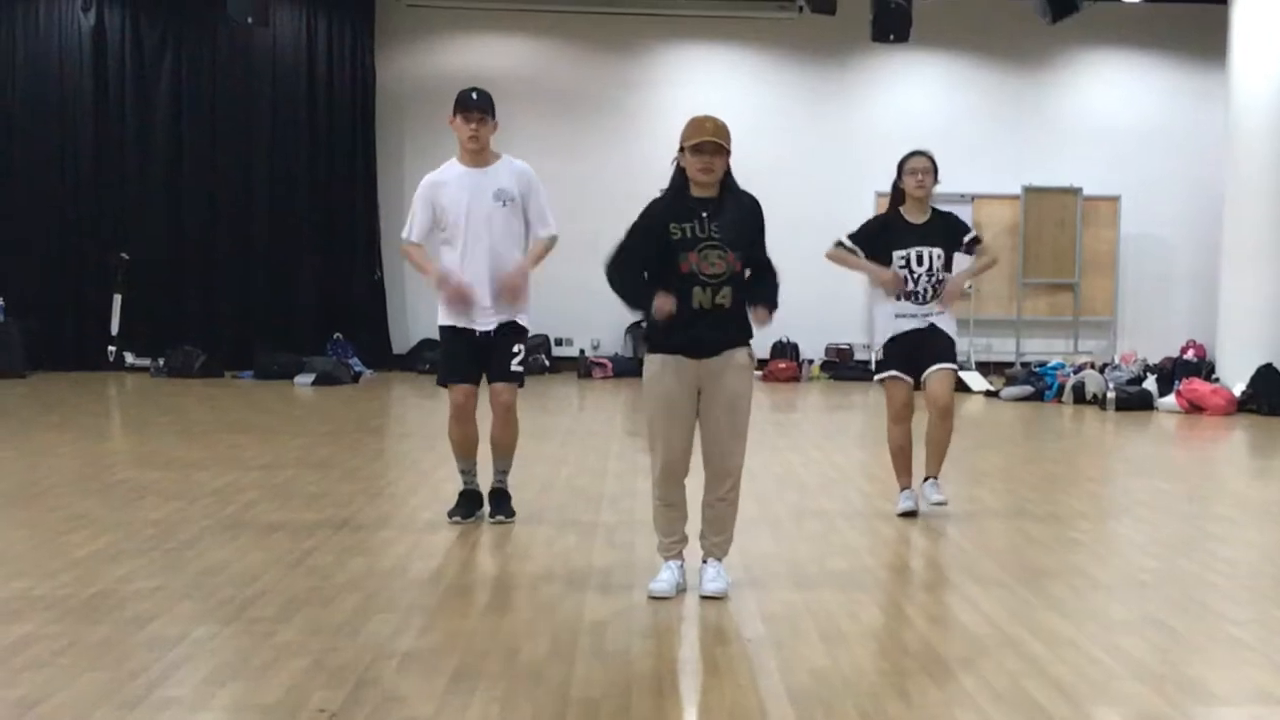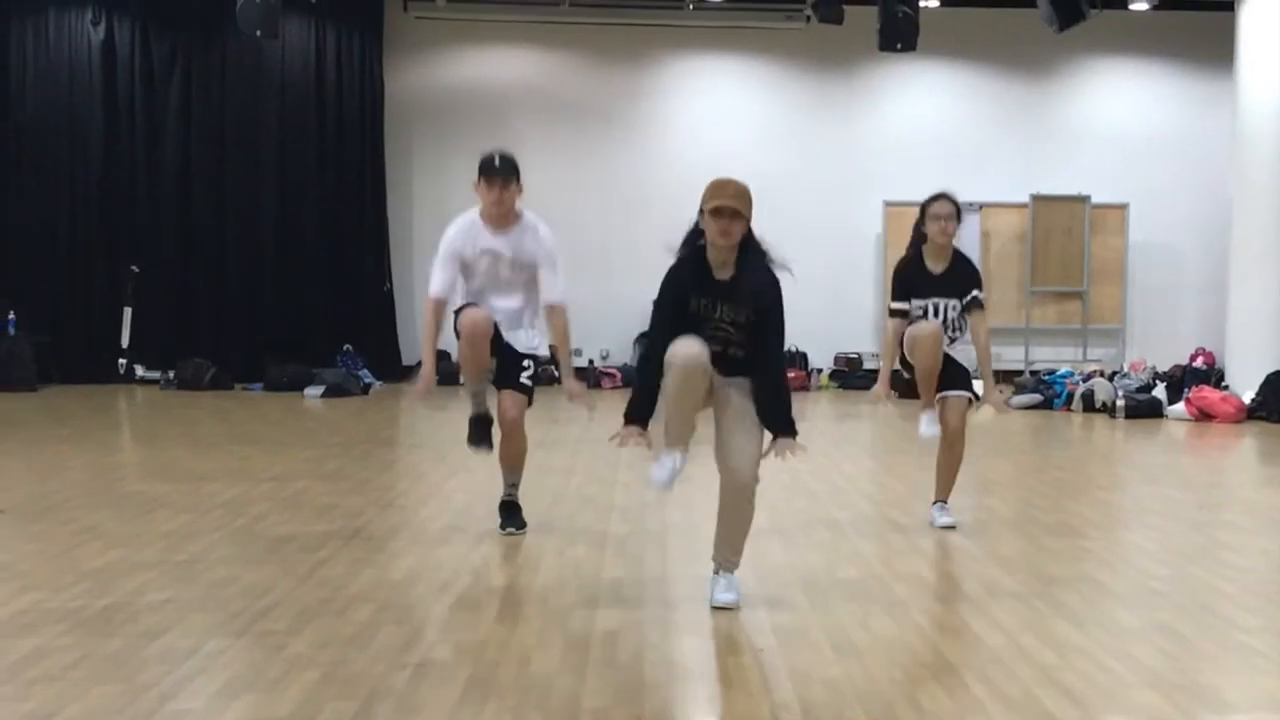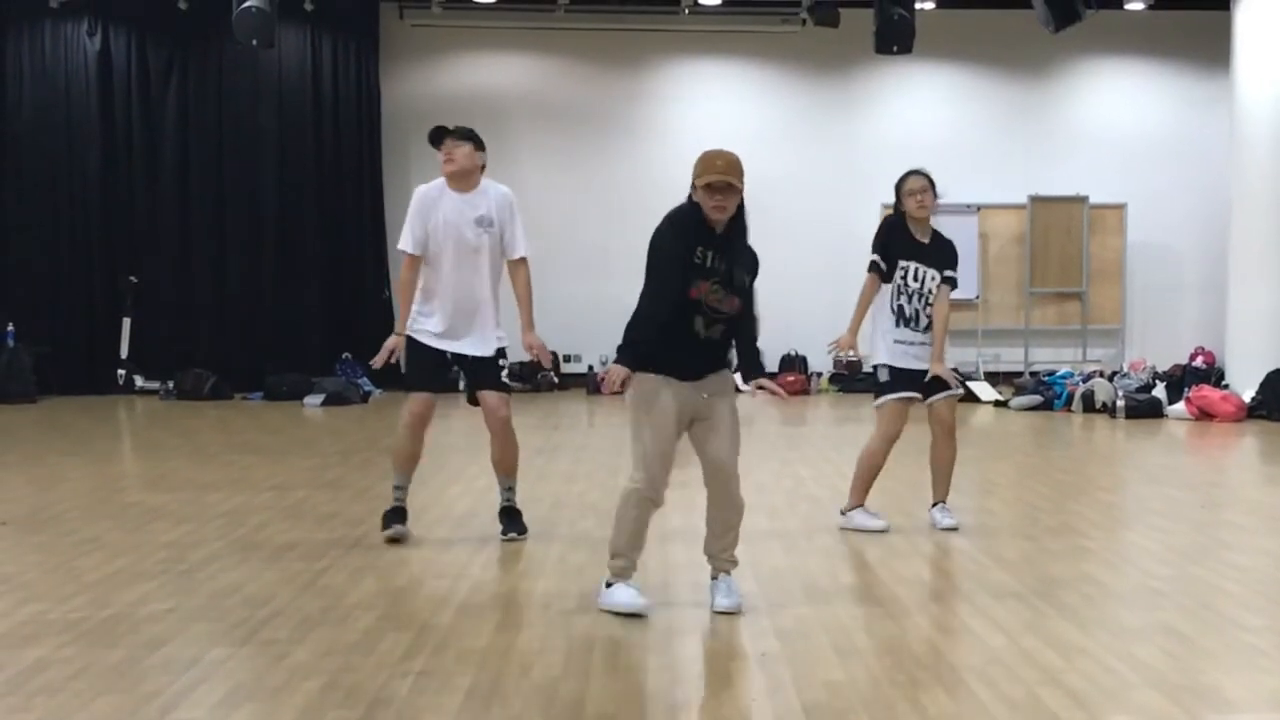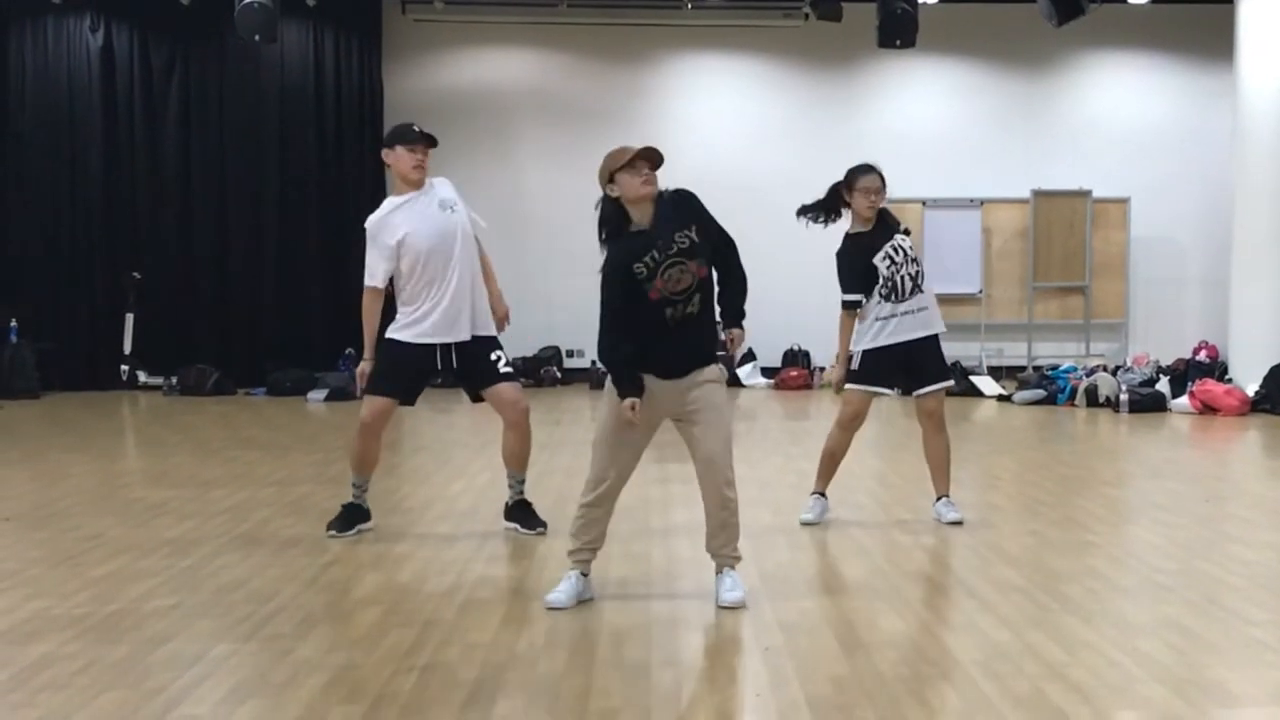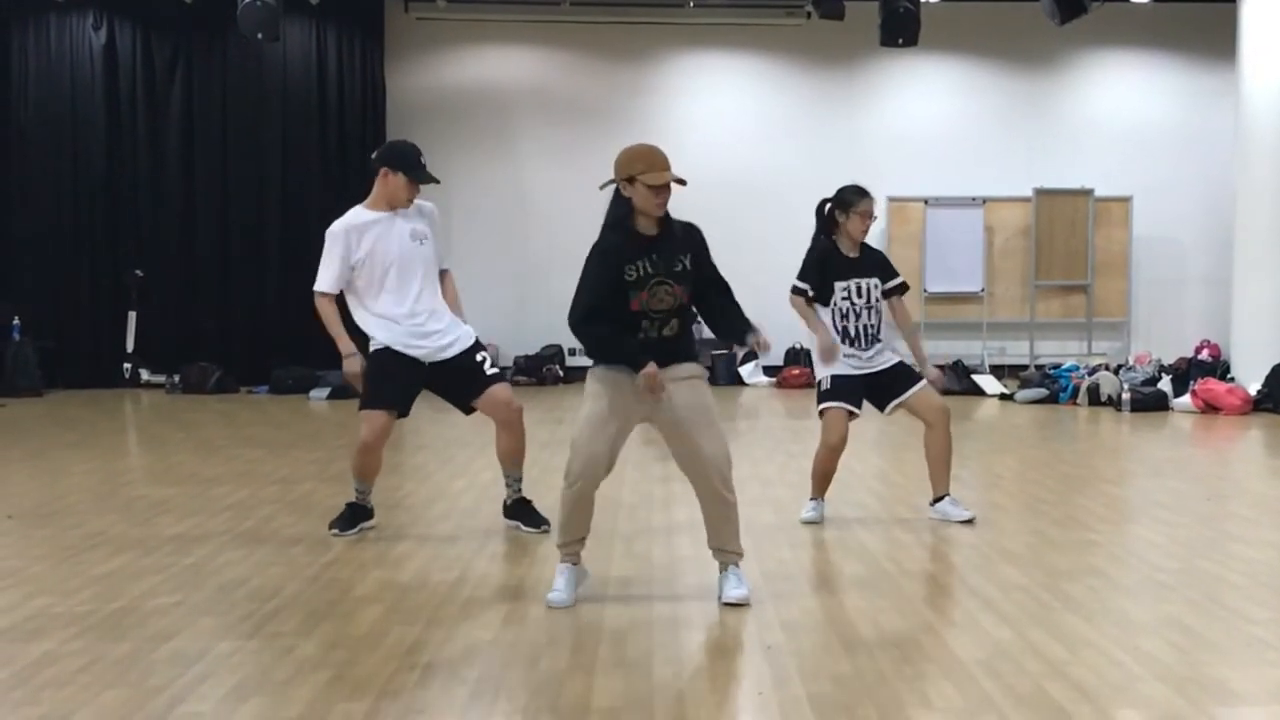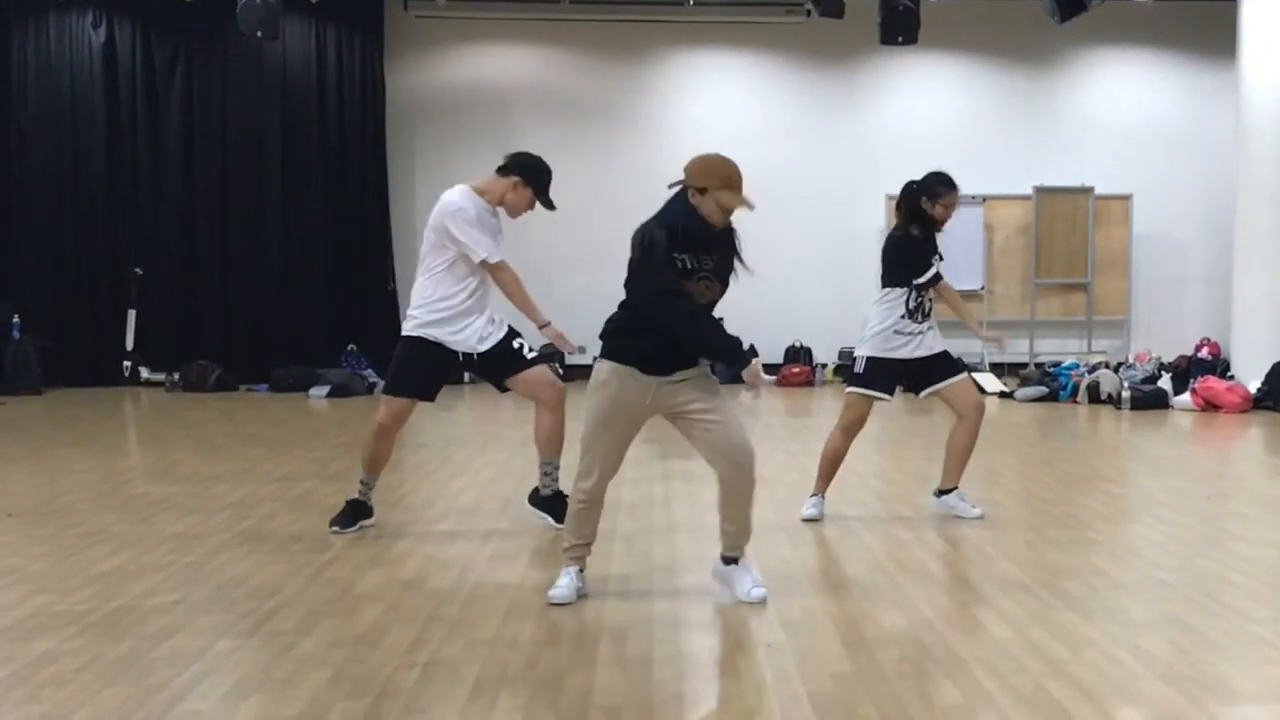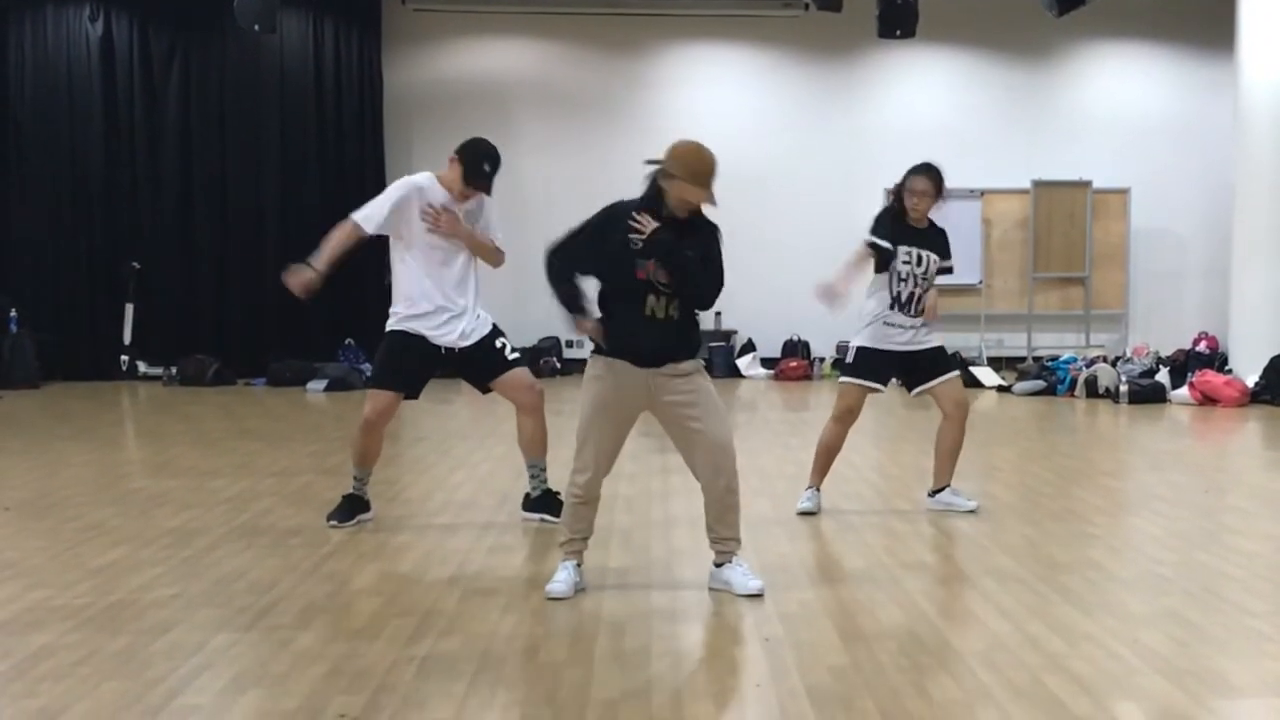
dt=0.7s
person 1, frame 1
left shoulder: (745, 209)
right shoulder: (661, 213)
left elbow: (761, 268)
right elbow: (621, 268)
left wrist: (765, 302)
right wrist: (649, 298)
left hip: (730, 355)
right hip: (670, 355)
left knee: (725, 466)
right knee: (668, 465)
left ankle: (714, 559)
right ankle: (671, 559)
person 1, frame 2
left shoulder: (762, 280)
right shoulder: (682, 275)
left elbow: (771, 358)
right elbow: (656, 347)
left wrist: (781, 427)
right wrist: (636, 416)
left hip: (741, 383)
right hip: (690, 373)
left knee: (742, 477)
right knee: (685, 355)
left ankle: (725, 571)
right ankle: (675, 449)
person 1, frame 3
left shoulder: (743, 252)
right shoulder: (677, 227)
left elbow: (743, 317)
right elbow: (655, 297)
left wrist: (754, 371)
right wrist: (627, 360)
left hip: (713, 379)
right hip: (658, 375)
left knee: (726, 479)
right knee: (648, 480)
left ankle: (722, 573)
right ankle: (616, 579)
person 1, frame 4
left shoulder: (684, 206)
right shoulder: (621, 254)
left elbow: (727, 257)
right elbow: (613, 333)
left wrist: (734, 316)
right wrist: (628, 390)
left hip: (700, 373)
right hip: (640, 379)
left knee: (718, 475)
right knee: (604, 479)
left ankle: (726, 568)
right ankle: (579, 572)
person 1, frame 5
left shoulder: (687, 239)
right shoulder: (611, 249)
left elbow: (713, 299)
right elbow: (584, 320)
left wrist: (745, 332)
right wrist: (636, 361)
left hip: (679, 373)
right hip: (615, 373)
left knee: (714, 470)
right knee: (582, 469)
left ankle: (729, 565)
right ankle: (569, 565)
person 1, frame 6
left shoulder: (722, 238)
right shoulder: (656, 238)
right elbow: (674, 312)
right wrist: (737, 355)
left hip: (688, 373)
right hip: (625, 370)
left knee: (738, 454)
right knee: (593, 474)
left ankle: (732, 559)
right ankle: (573, 568)
person 1, frame 7
left shoulder: (702, 233)
right shoulder: (620, 219)
left elbow: (705, 296)
right elbow: (561, 260)
left wrist: (666, 244)
right wrist: (578, 312)
left hip: (681, 368)
right hip: (617, 364)
left knee: (719, 457)
right knee: (588, 468)
left ankle: (726, 561)
right ankle: (570, 561)
person 2, frame 1
left shoulder: (519, 175)
right shoulder: (435, 183)
left elbow: (546, 235)
right elbow: (412, 244)
left wrist: (523, 270)
right wrist: (441, 276)
left hip: (508, 312)
right hip: (457, 315)
left knee: (504, 401)
right knee: (460, 402)
left ankle: (500, 489)
right ankle: (469, 489)
person 2, frame 2
left shoulder: (539, 237)
right shoulder: (459, 234)
left elbow: (554, 306)
right elbow: (436, 298)
left wrist: (566, 371)
right wrist: (428, 361)
left hip: (521, 336)
right hip: (478, 322)
left knee: (513, 414)
right knee: (475, 321)
left ankle: (510, 501)
right ankle: (479, 410)
person 2, frame 3
left shoulder: (501, 199)
right shoulder: (426, 197)
left elbow: (518, 265)
right elbow: (409, 265)
left wrist: (528, 329)
right wrist: (399, 330)
left hip: (484, 333)
right hip: (430, 329)
left knee: (499, 415)
right knee: (416, 413)
left ankle: (508, 507)
right ankle: (396, 507)
person 2, frame 4
left shoulder: (444, 189)
right shoulder: (382, 221)
right elbow: (374, 290)
left wrist: (494, 292)
right wrist: (368, 355)
left hip: (473, 329)
right hip: (411, 335)
left knee: (516, 408)
right knee: (371, 418)
left ankle: (517, 503)
right ankle: (357, 506)
person 2, frame 5
left shoulder: (426, 215)
right shoulder: (346, 230)
right elbow: (324, 297)
left wrist: (458, 323)
right wrist: (348, 351)
left hip: (450, 339)
right hip: (392, 349)
left knee: (509, 409)
right knee: (371, 437)
left ankle: (515, 502)
right ankle: (360, 506)
person 2, frame 6
left shoulder: (487, 207)
right shoulder: (459, 207)
right elbow: (499, 271)
right wrist: (543, 323)
left hip: (483, 329)
right hip: (430, 332)
left knee: (551, 393)
right knee: (387, 421)
left ankle: (547, 494)
right ankle: (361, 503)
person 2, frame 7
left shoulder: (477, 202)
right shoulder: (412, 191)
left elbow: (497, 258)
right elbow: (355, 225)
left wrist: (463, 233)
right wrist: (316, 267)
left hip: (470, 325)
right hip: (413, 327)
left knee: (530, 394)
right knee: (373, 416)
left ankle: (538, 494)
right ankle: (357, 497)
person 3, frame 1
left shoulder: (948, 224)
right shoulder: (883, 224)
left elbow: (987, 256)
right elbow: (835, 253)
left wrist: (960, 278)
right wrist: (874, 270)
left hip: (936, 326)
right hip: (894, 329)
left knee: (941, 403)
right knee: (899, 410)
left ankle: (931, 479)
right ankle: (905, 489)
person 3, frame 2
left shoulder: (966, 269)
right shoulder: (908, 267)
left elbow: (978, 326)
right elbow: (895, 323)
left wrist: (989, 383)
right wrist: (884, 378)
left hip: (953, 356)
right hip: (917, 348)
left knee: (955, 430)
right knee: (928, 332)
left ankle: (941, 504)
right ankle: (927, 405)
person 3, frame 3
left shoulder: (946, 249)
right shoulder: (891, 229)
left elbow: (941, 304)
right elbow: (873, 281)
left wrist: (938, 358)
right wrist: (852, 332)
left hip: (928, 353)
right hip: (893, 351)
left knee: (945, 426)
right knee: (889, 431)
left ankle: (939, 505)
right ankle: (853, 507)
person 3, frame 4
left shoulder: (886, 220)
right shoulder: (850, 250)
right elbow: (851, 308)
right wrist: (840, 362)
left hip: (923, 332)
right hip: (877, 339)
left knee: (933, 416)
right knee: (850, 416)
left ankle: (943, 500)
right ankle: (819, 496)
person 3, frame 5
left shoulder: (876, 260)
right shoulder: (821, 254)
left elbow: (900, 311)
right elbow: (797, 299)
left wrist: (923, 361)
right wrist: (822, 334)
left hip: (880, 359)
right hip: (839, 365)
left knee: (939, 412)
right knee: (834, 440)
left ankle: (941, 500)
right ankle: (815, 500)
person 3, frame 6
left shoulder: (924, 237)
right shoulder: (904, 241)
right elbow: (941, 289)
right wrist: (977, 329)
left hip: (924, 346)
right hip: (884, 344)
left knee: (972, 406)
right knee: (850, 421)
left ankle: (947, 492)
right ankle: (817, 496)
person 3, frame 7
left shoulder: (939, 237)
right shoulder: (889, 220)
right elbow: (868, 251)
left wrist: (933, 293)
right wrist: (842, 282)
left hip: (919, 338)
right hip: (876, 336)
left knee: (957, 405)
right knee: (844, 411)
left ankle: (940, 491)
right ankle: (813, 489)
